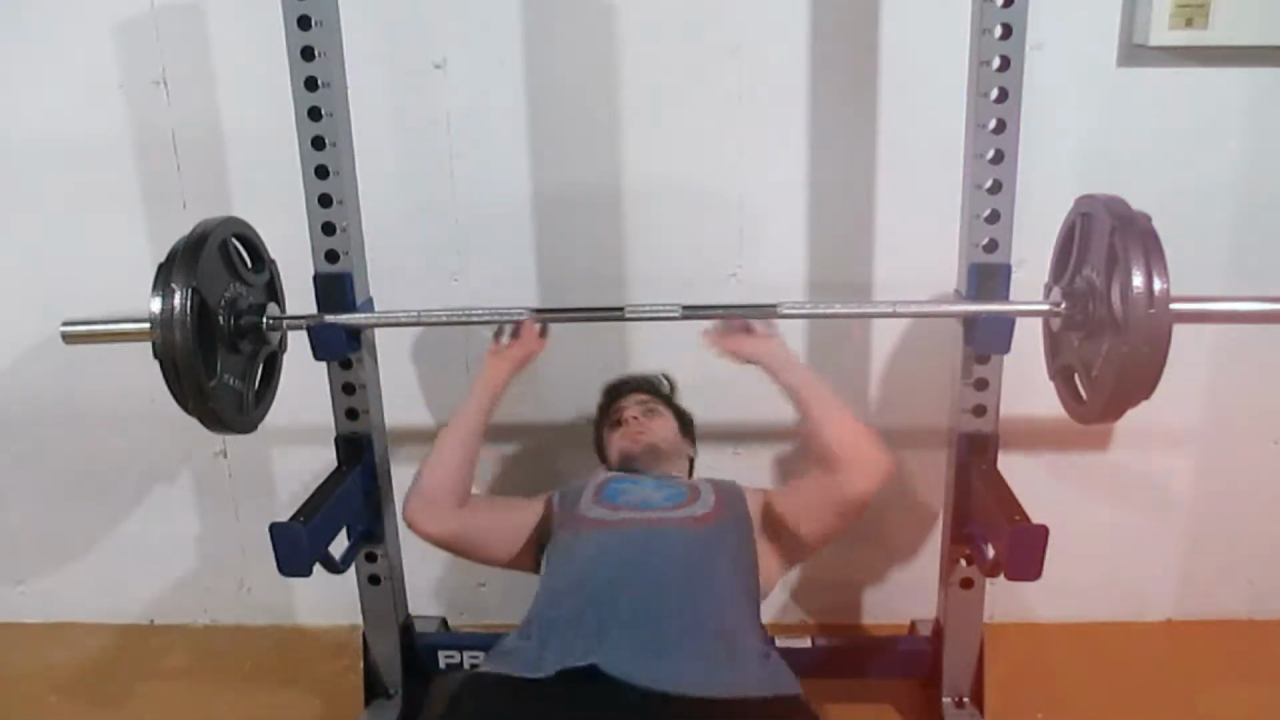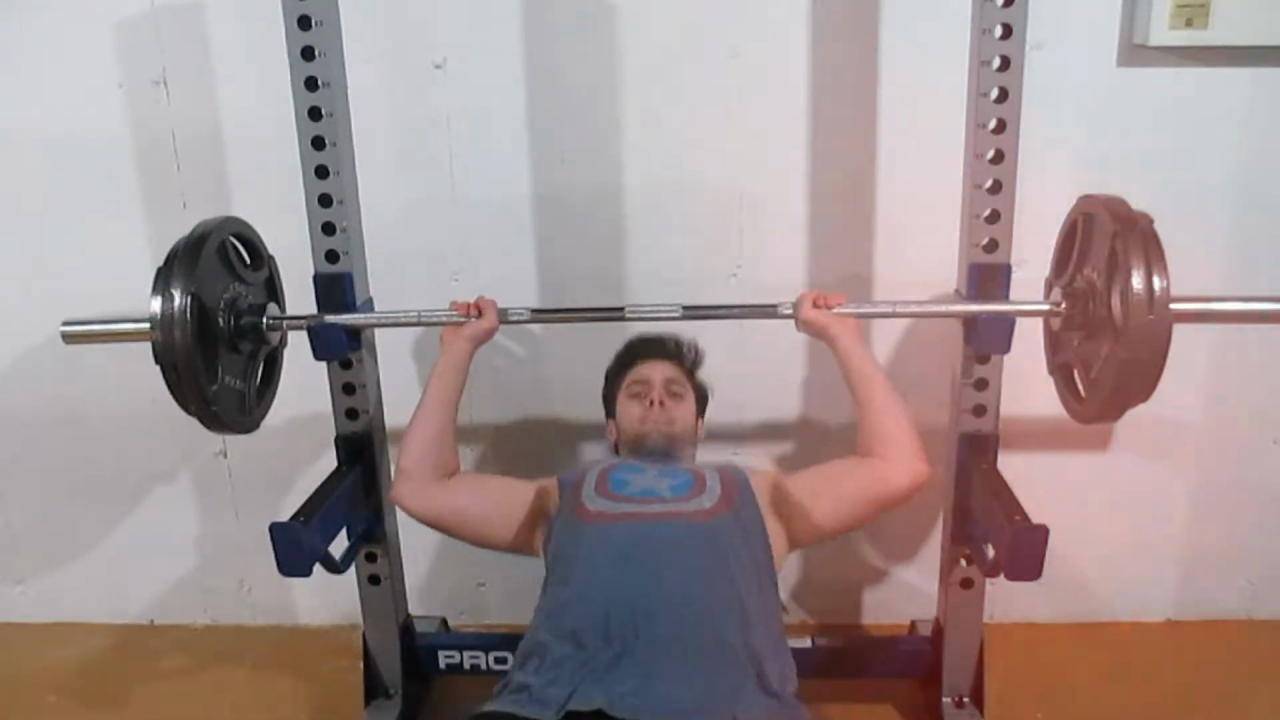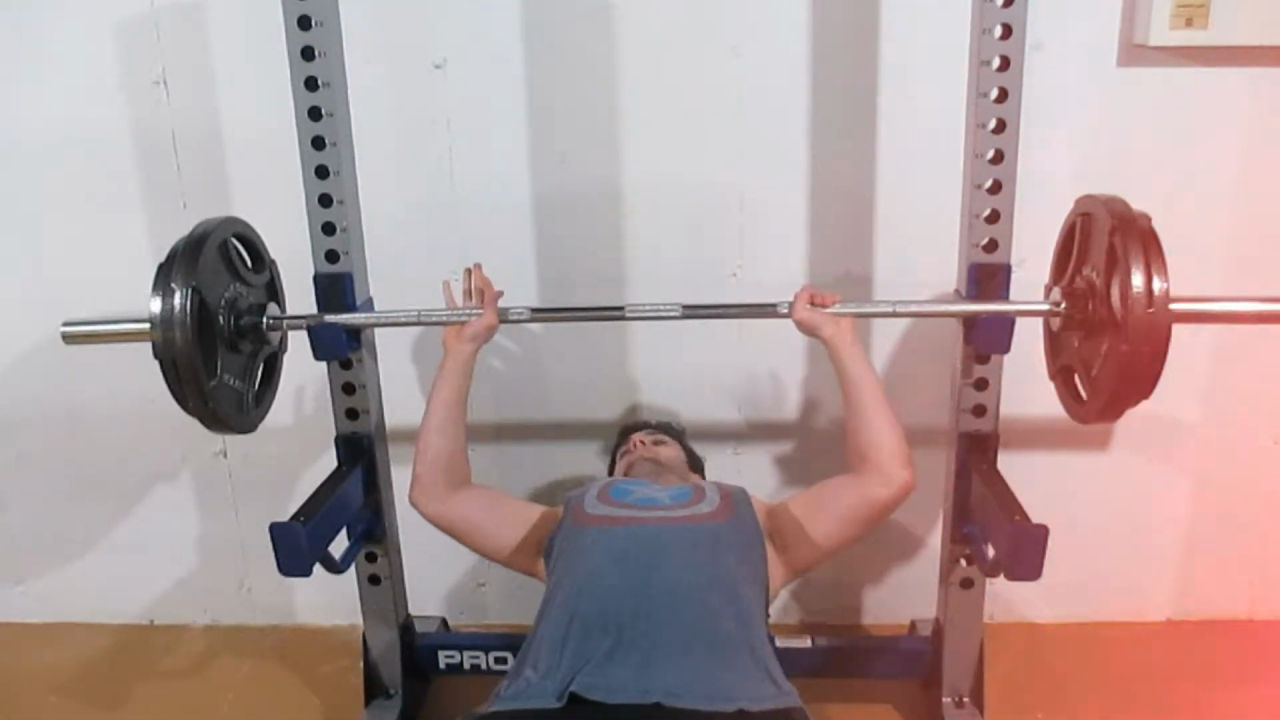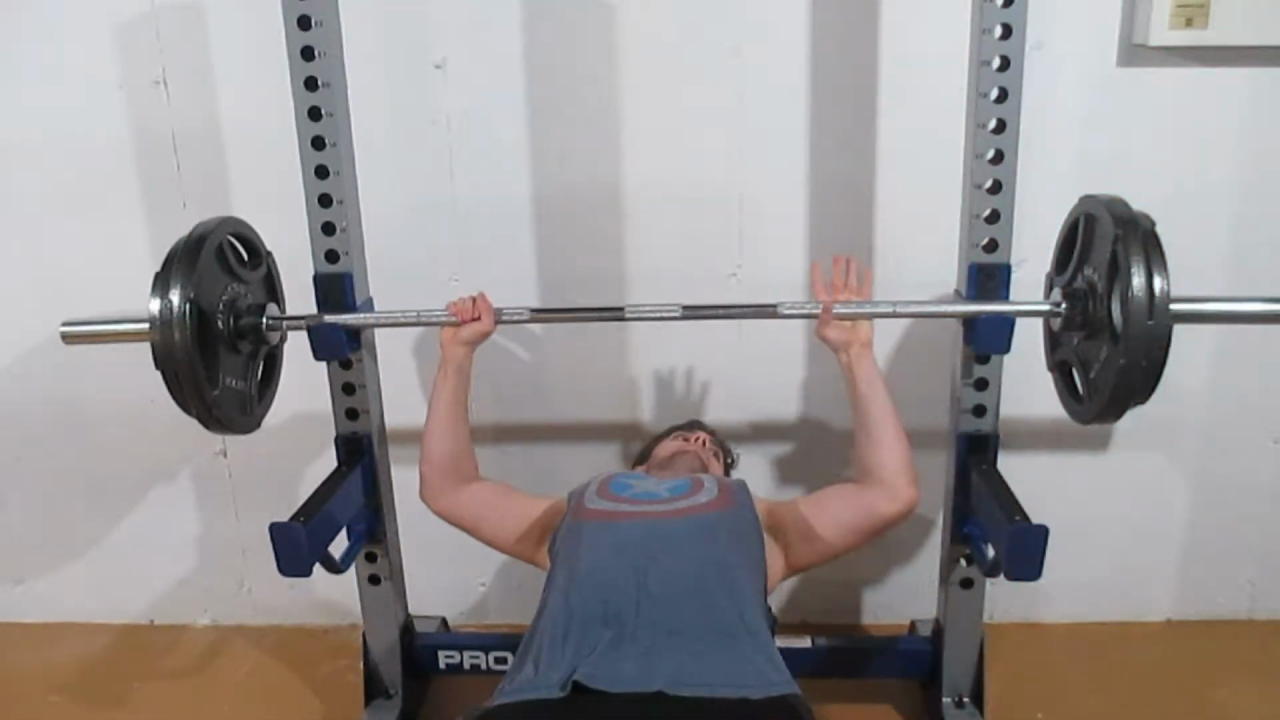
dt=1s
person 1, frame 1
left shoulder: (749, 510)
right shoulder: (562, 509)
left elbow: (861, 469)
right elbow: (432, 512)
left wrist: (772, 356)
right wrist: (493, 378)
person 1, frame 2
left shoulder: (753, 491)
right shoulder: (560, 495)
left elbow: (900, 466)
right elbow: (418, 486)
left wrist: (841, 336)
right wrist: (458, 349)
person 1, frame 3
left shoulder: (751, 519)
right shoulder: (565, 523)
left elbow: (886, 477)
right elbow: (436, 490)
left wrist: (837, 337)
right wrist: (463, 348)
person 1, frame 4
left shoulder: (754, 517)
right shoulder: (573, 512)
left elbow: (890, 492)
right elbow: (447, 486)
left wrist: (854, 353)
right wrist: (458, 353)
